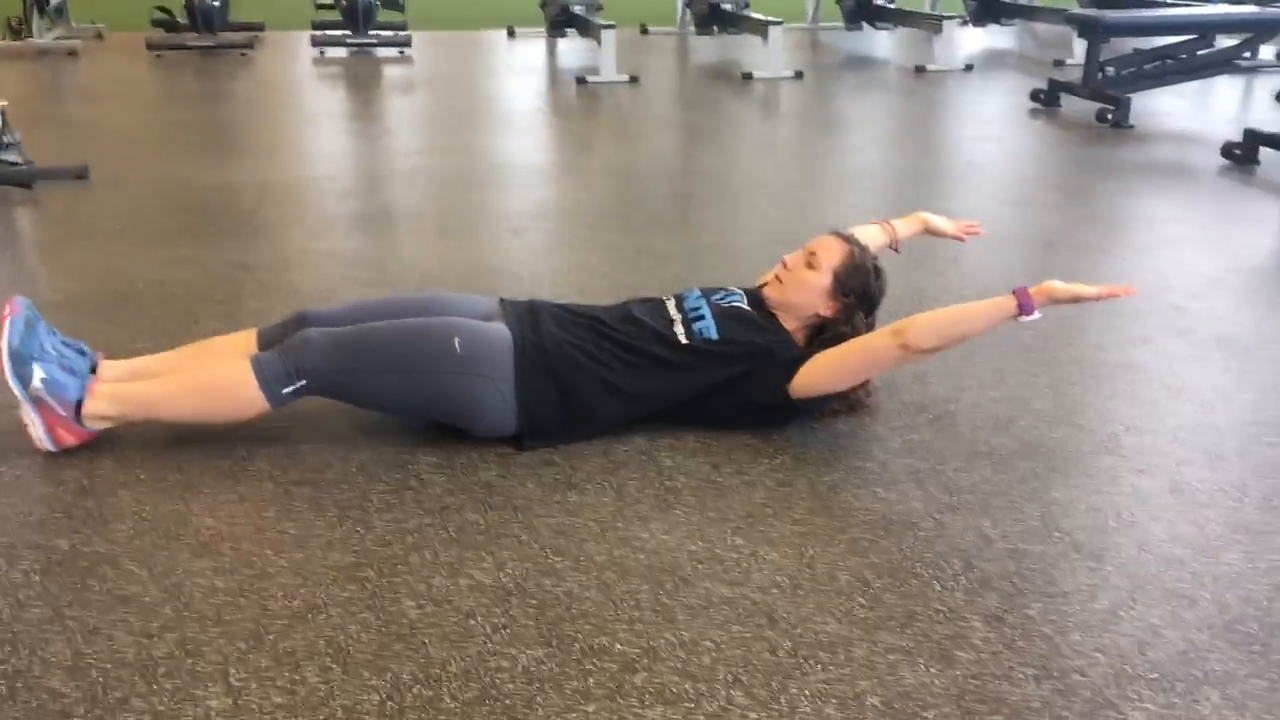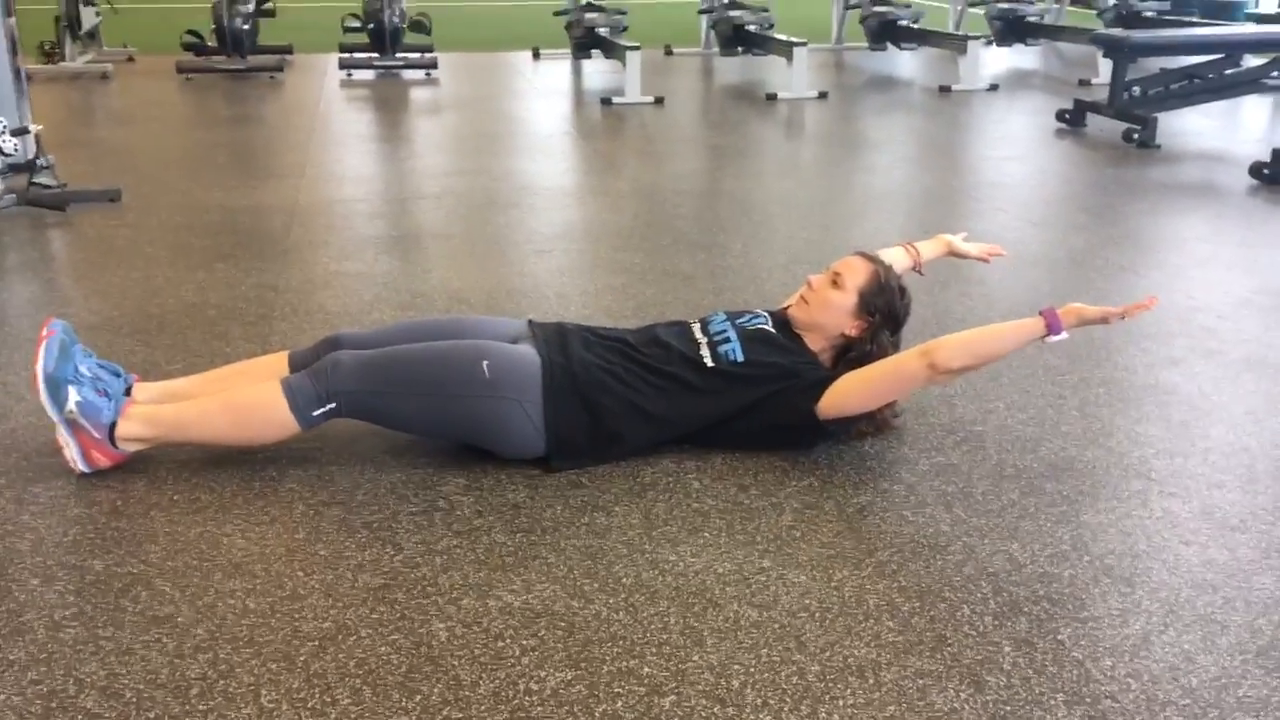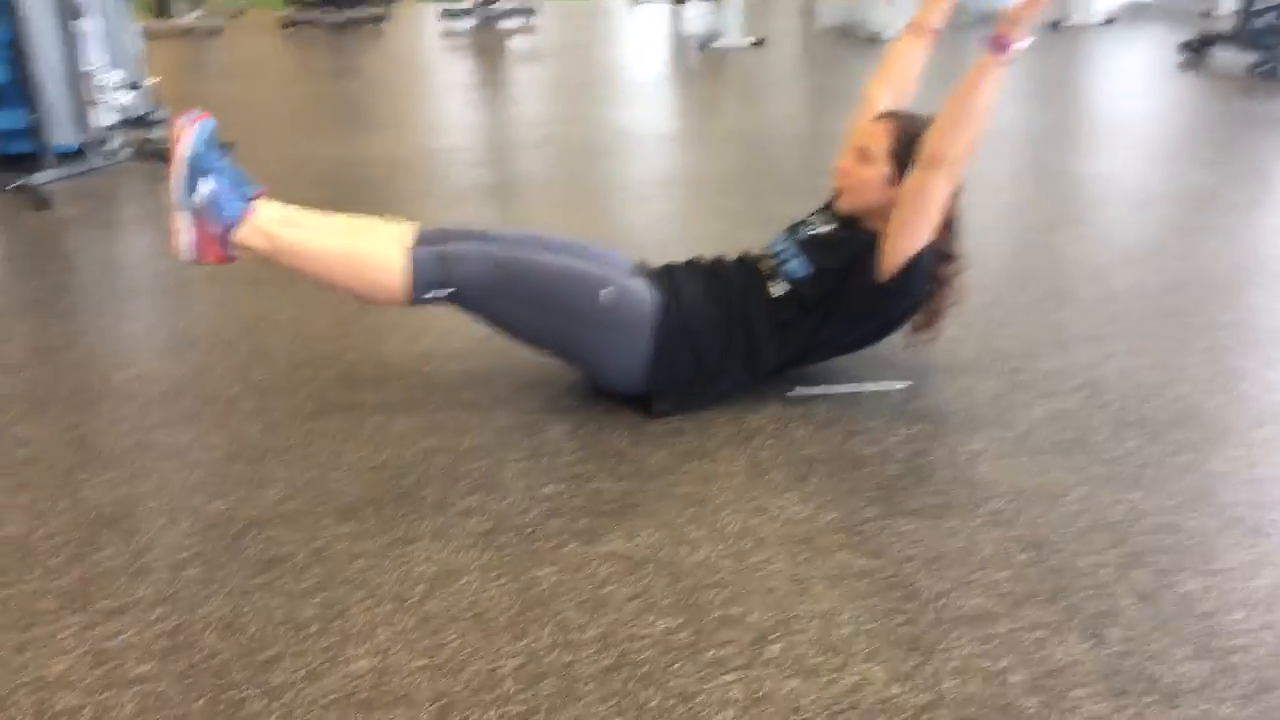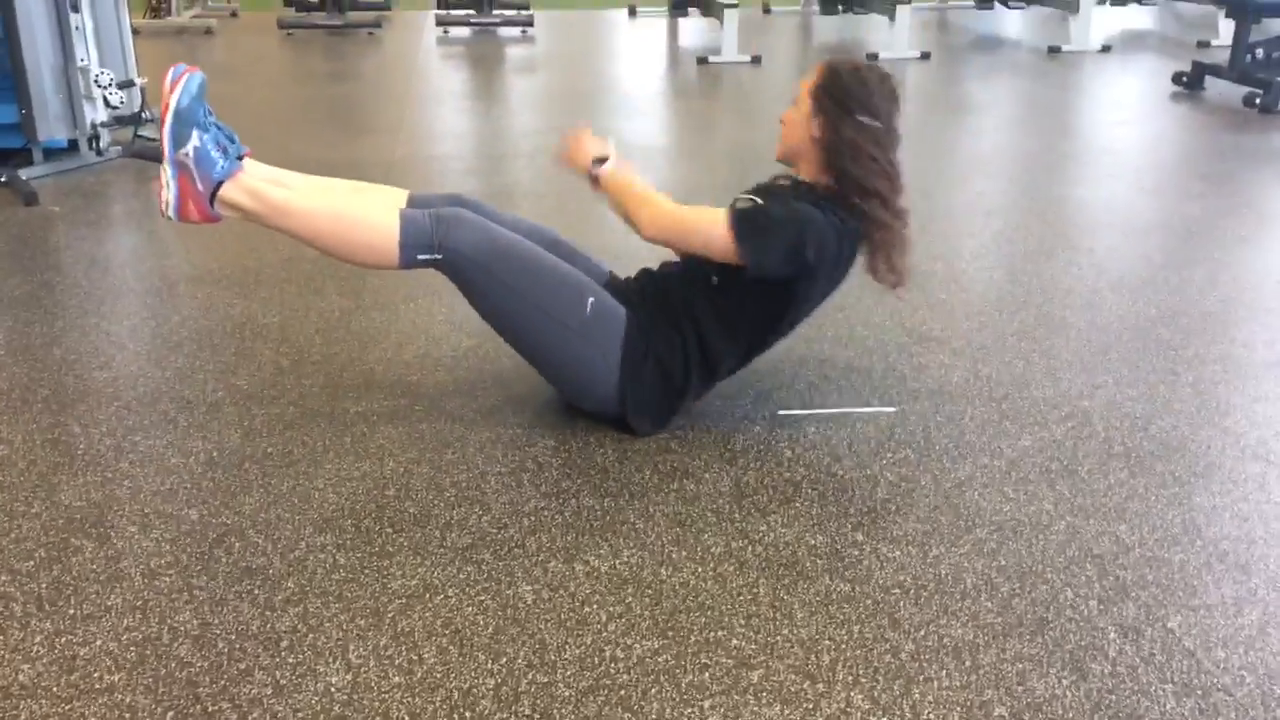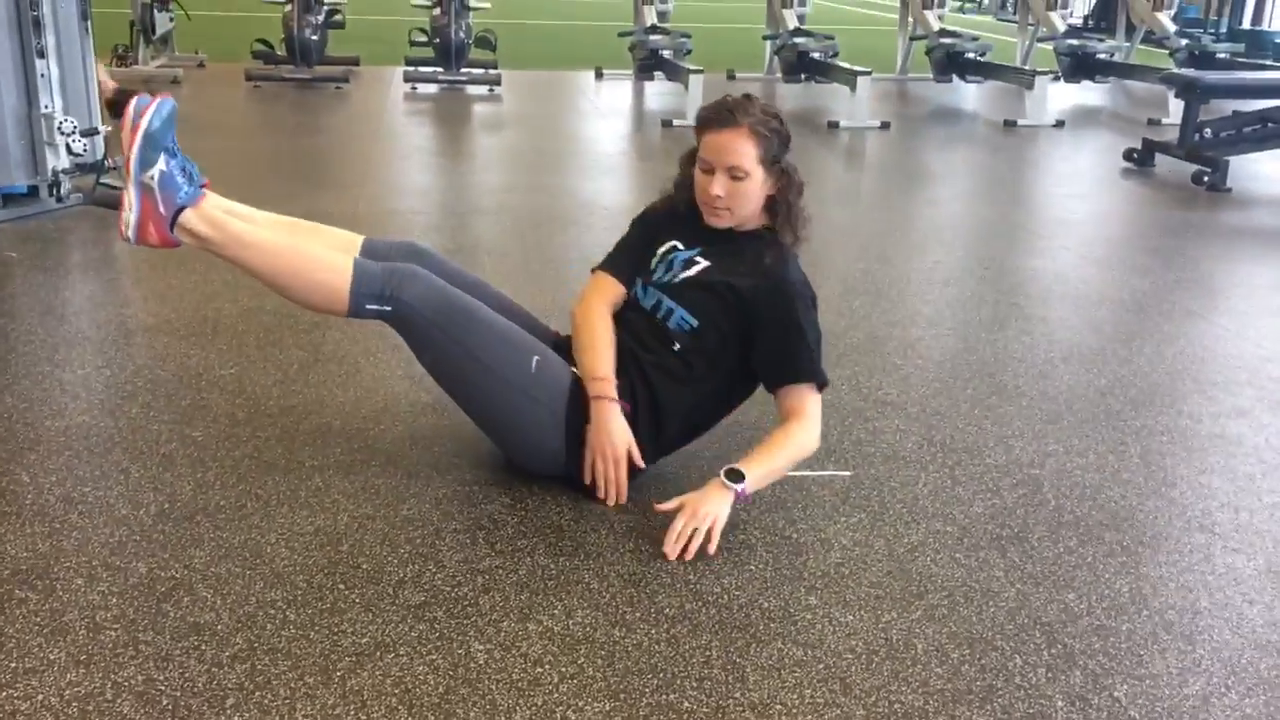
dt=1s
person 1, frame 1
left shoulder: (779, 370)
right shoulder: (751, 306)
left elbow: (909, 336)
right elbow: (846, 241)
left wrist: (1033, 298)
right wrist: (911, 222)
left hip: (521, 386)
right hip: (519, 326)
left knee: (306, 364)
right knee: (307, 324)
right ankle: (97, 376)
person 1, frame 2
left shoulder: (805, 390)
right shoulder: (774, 326)
left elbow: (931, 359)
right elbow: (864, 263)
left wrist: (1061, 318)
right wrist: (938, 245)
left hip: (548, 405)
right hip: (547, 347)
left knee: (337, 387)
right knee: (337, 348)
left ankle: (117, 429)
right ankle: (132, 395)
person 1, frame 3
left shoulder: (888, 272)
right shoulder: (846, 221)
left elbow: (940, 159)
right elbow: (881, 111)
left hip: (661, 346)
right hip: (653, 294)
left knee: (451, 271)
right knee: (452, 242)
left ankle: (238, 225)
right ankle: (245, 214)
person 1, frame 4
left shoulder: (813, 229)
right shoulder: (801, 195)
left elbow: (661, 224)
left wrist: (599, 164)
right wrist: (631, 171)
left hip: (629, 365)
right hip: (628, 309)
left knee: (446, 236)
right knee: (455, 209)
left ankle: (223, 188)
right ankle: (236, 172)
person 1, frame 5
left shoulder: (779, 289)
right shoulder: (673, 222)
left elbow: (804, 424)
right elbow: (595, 302)
left wrist: (728, 486)
right wrist: (602, 398)
left hip: (570, 427)
right hip: (579, 390)
left knee: (399, 289)
right knee: (405, 257)
left ankle: (181, 214)
right ankle: (193, 202)
